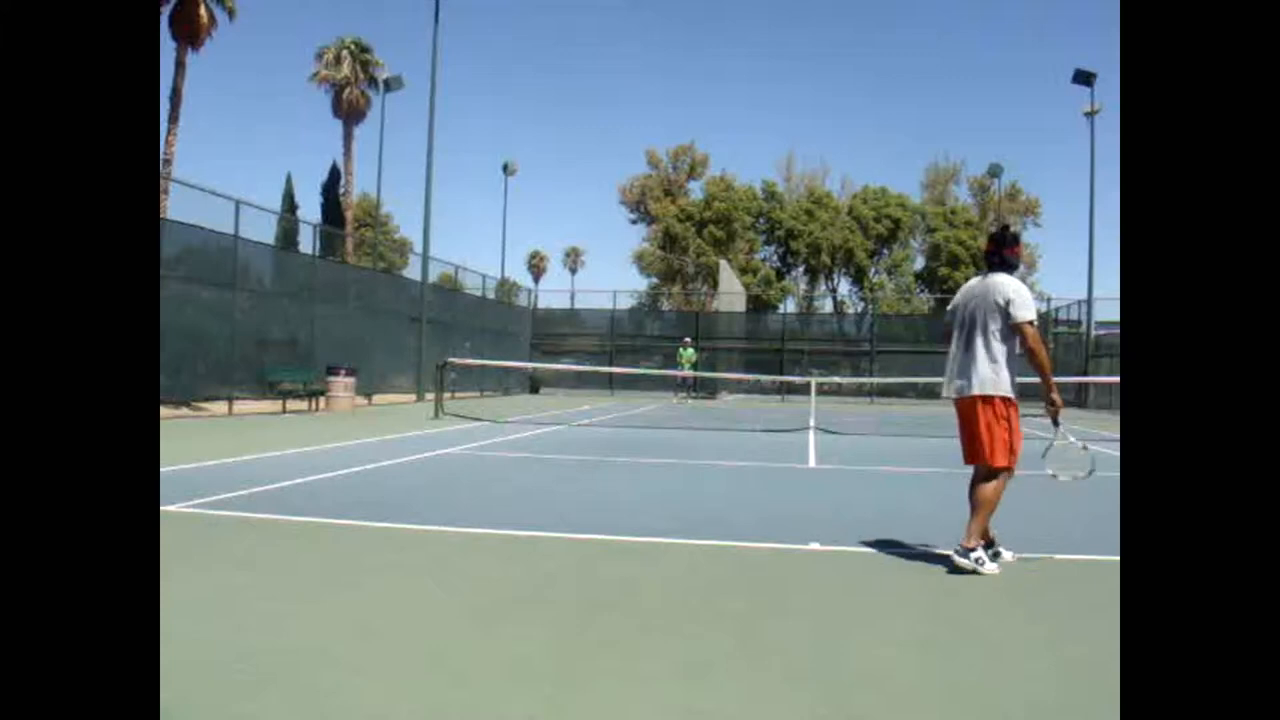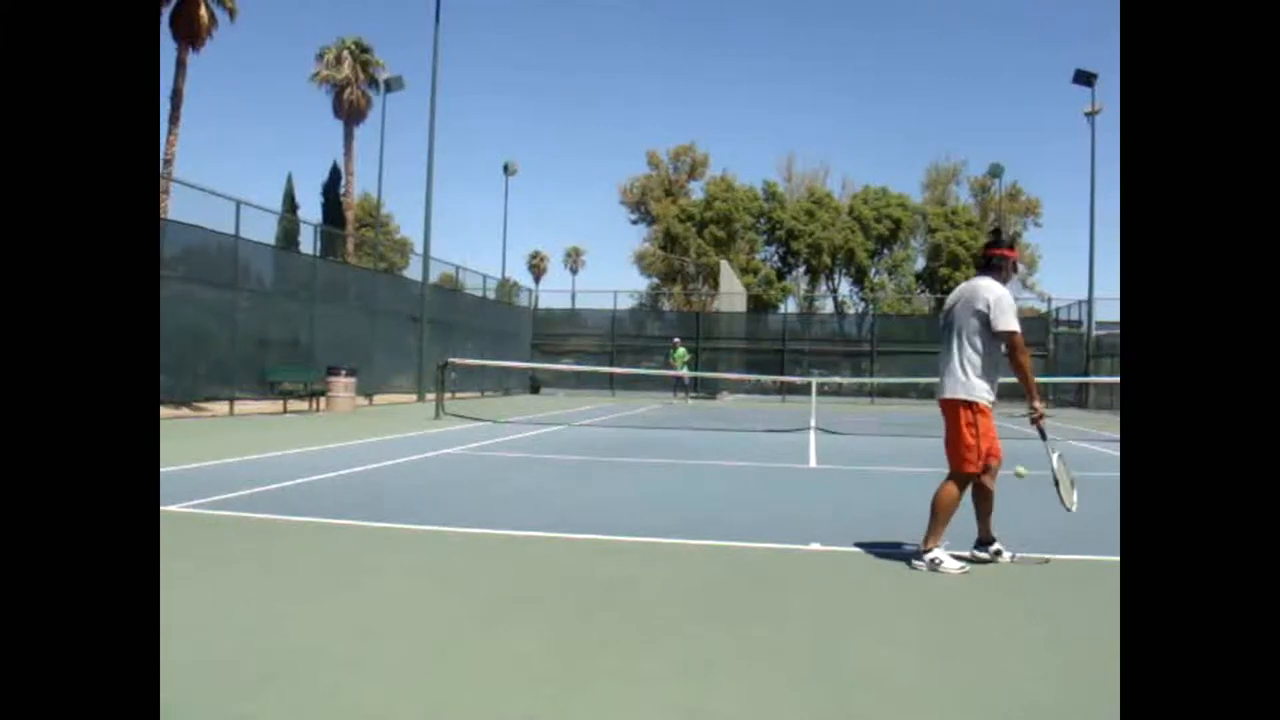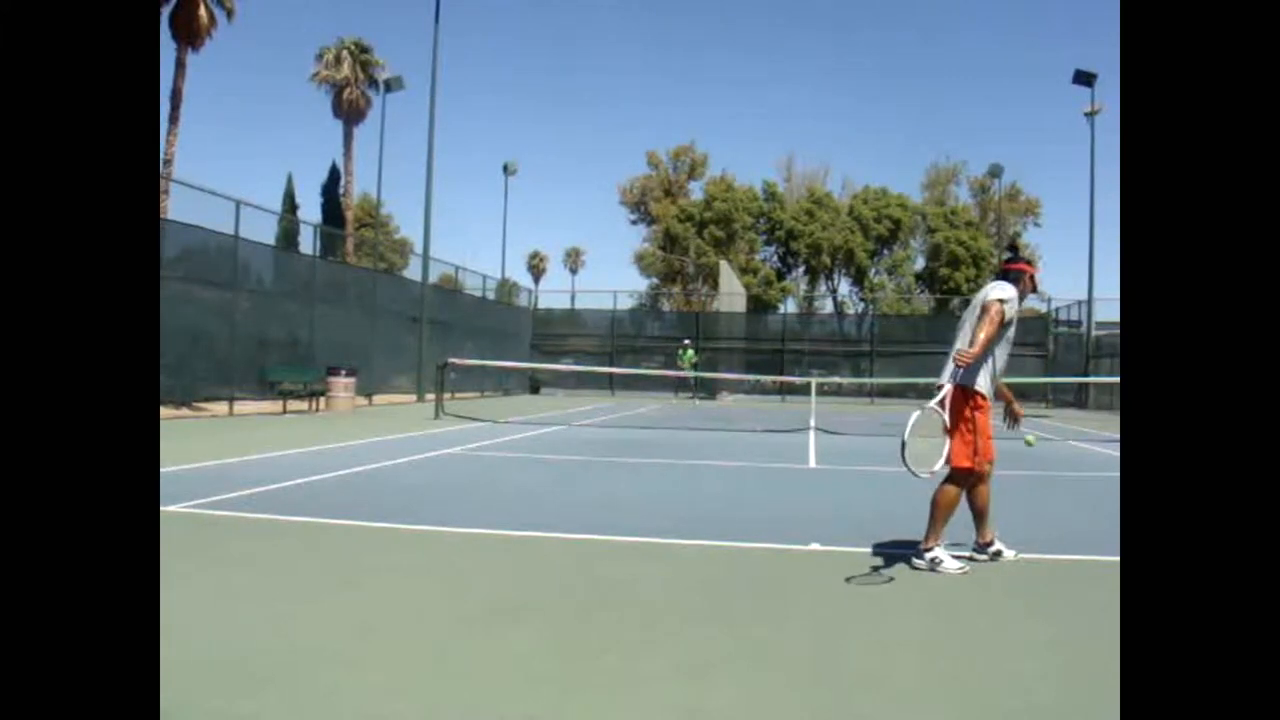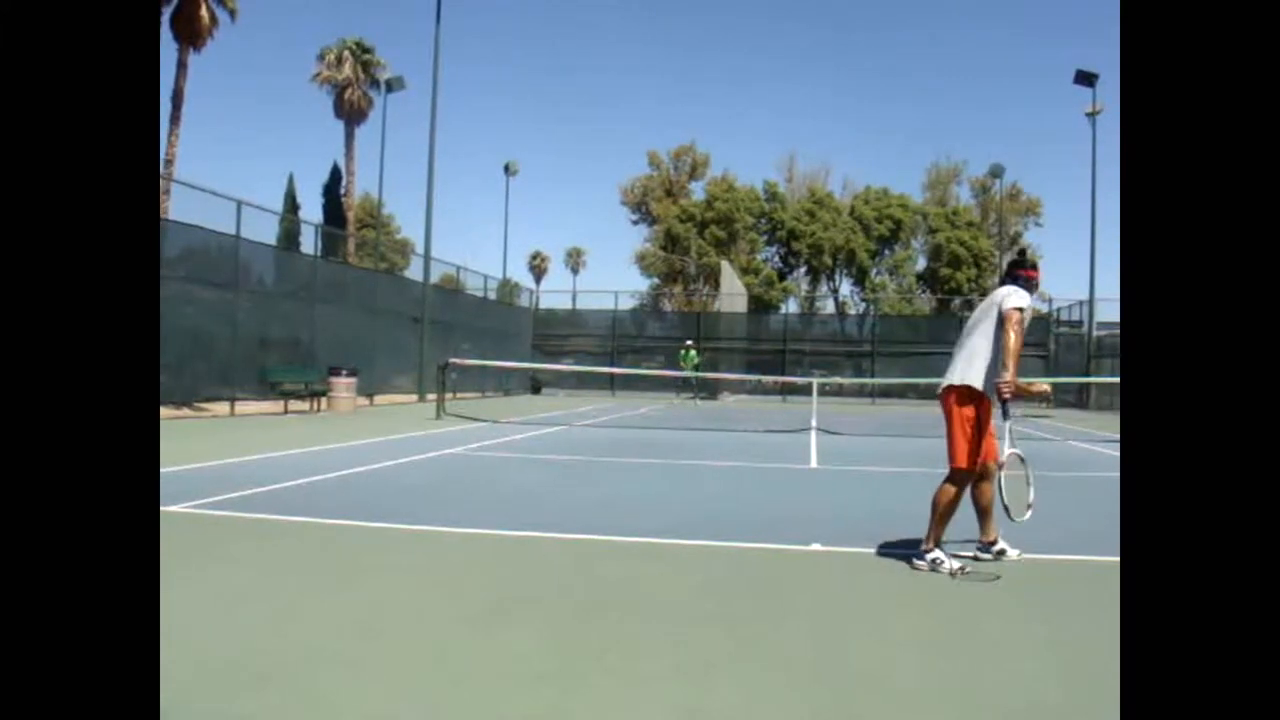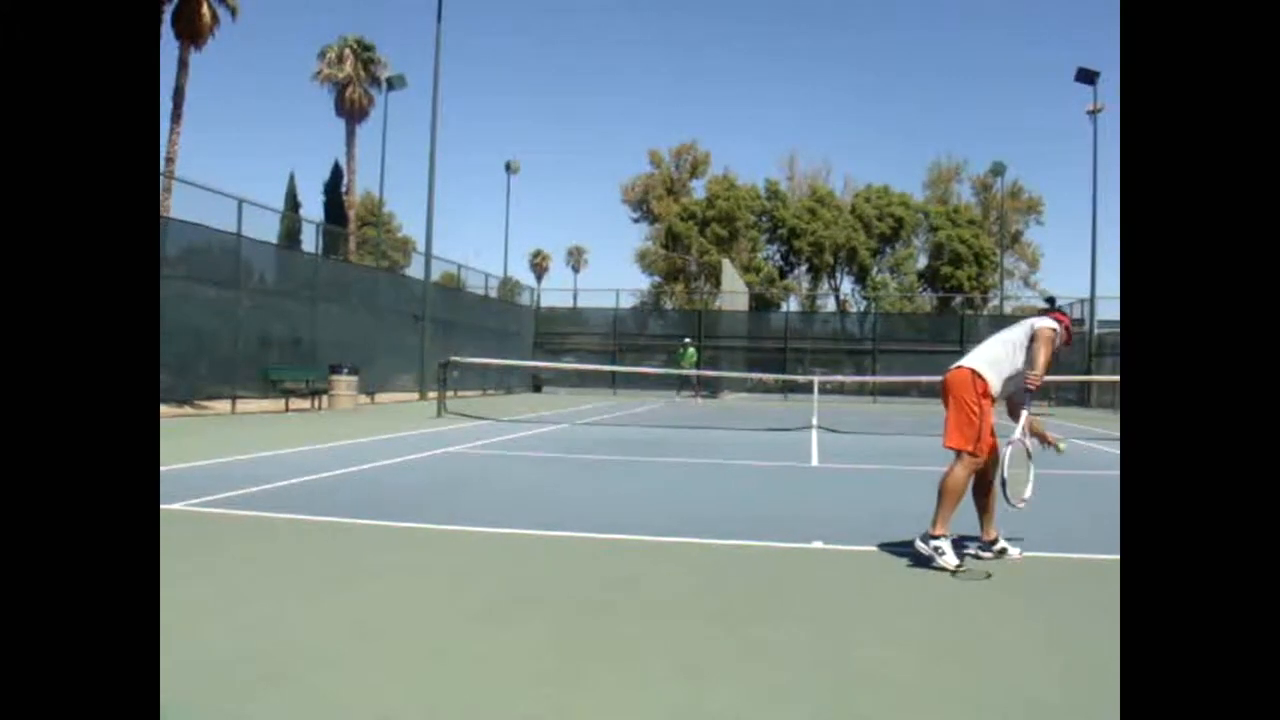
dt=0.7s
person 1, frame 1
left shoulder: (967, 290)
right shoulder: (1014, 289)
left elbow: (952, 335)
right elbow: (1032, 343)
right wrist: (1051, 389)
left hip: (963, 389)
right hip: (994, 390)
left knee: (984, 469)
right knee: (999, 470)
left ankle: (984, 541)
right ankle: (970, 545)
person 1, frame 2
left shoulder: (960, 292)
right shoulder: (998, 294)
right elbow: (1016, 352)
right wrist: (1033, 398)
left hip: (961, 391)
right hip: (970, 395)
left knee: (988, 466)
right knee: (962, 473)
left ankle: (986, 541)
right ankle: (929, 550)
person 1, frame 3
left shoulder: (994, 295)
right shoulder: (1005, 291)
right elbow: (992, 317)
left wrist: (1010, 400)
right wrist: (975, 349)
left hip: (973, 393)
right hip: (966, 390)
left knee: (982, 469)
right knee: (963, 470)
left ankle: (985, 542)
right ankle: (928, 548)
person 1, frame 4
left shoulder: (993, 301)
right shoulder: (1017, 296)
right elbow: (1012, 329)
left wrist: (1026, 389)
right wrist: (1009, 367)
left hip: (974, 392)
right hip: (968, 391)
left knee: (989, 468)
right knee: (963, 471)
left ankle: (989, 541)
right ankle: (929, 550)
person 1, frame 5
left shoulder: (1019, 364)
right shoulder: (1048, 323)
left elbow: (1014, 409)
right elbow: (1044, 340)
left wrist: (1041, 434)
right wrist: (1039, 371)
left hip: (975, 385)
right hip: (972, 378)
left knee: (989, 463)
right knee: (970, 458)
left ankle: (989, 539)
right ankle: (935, 536)
